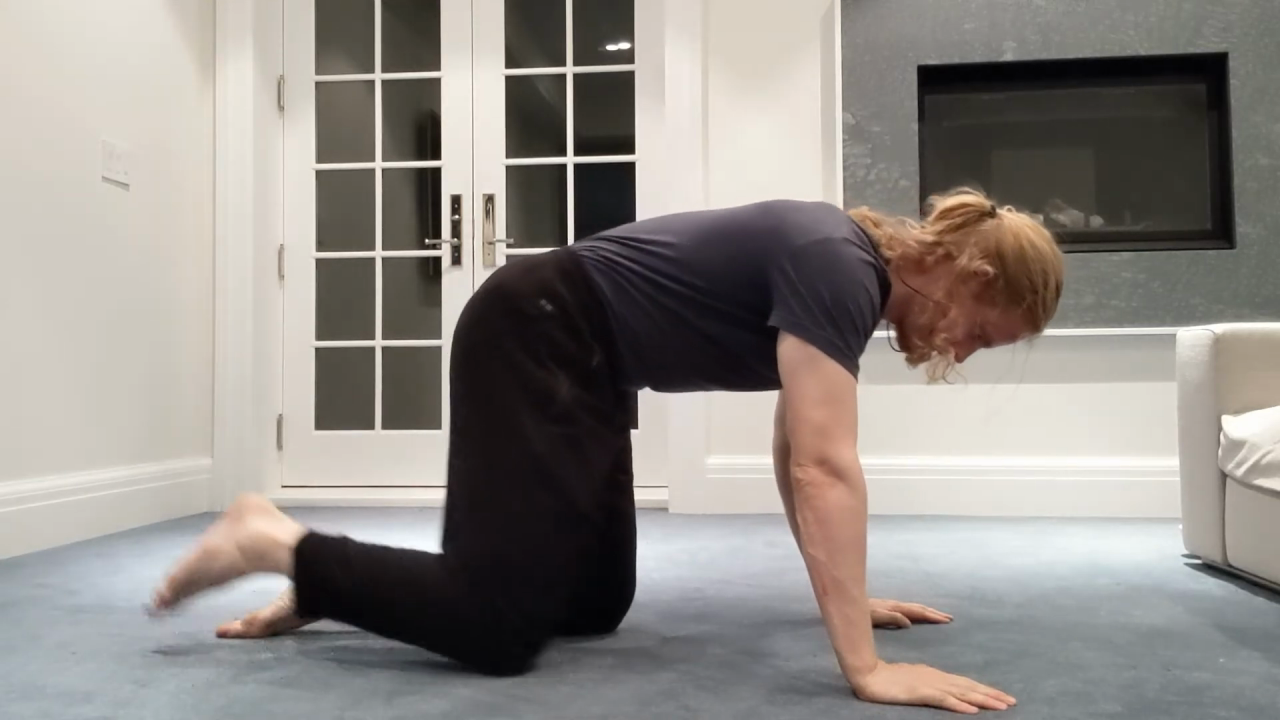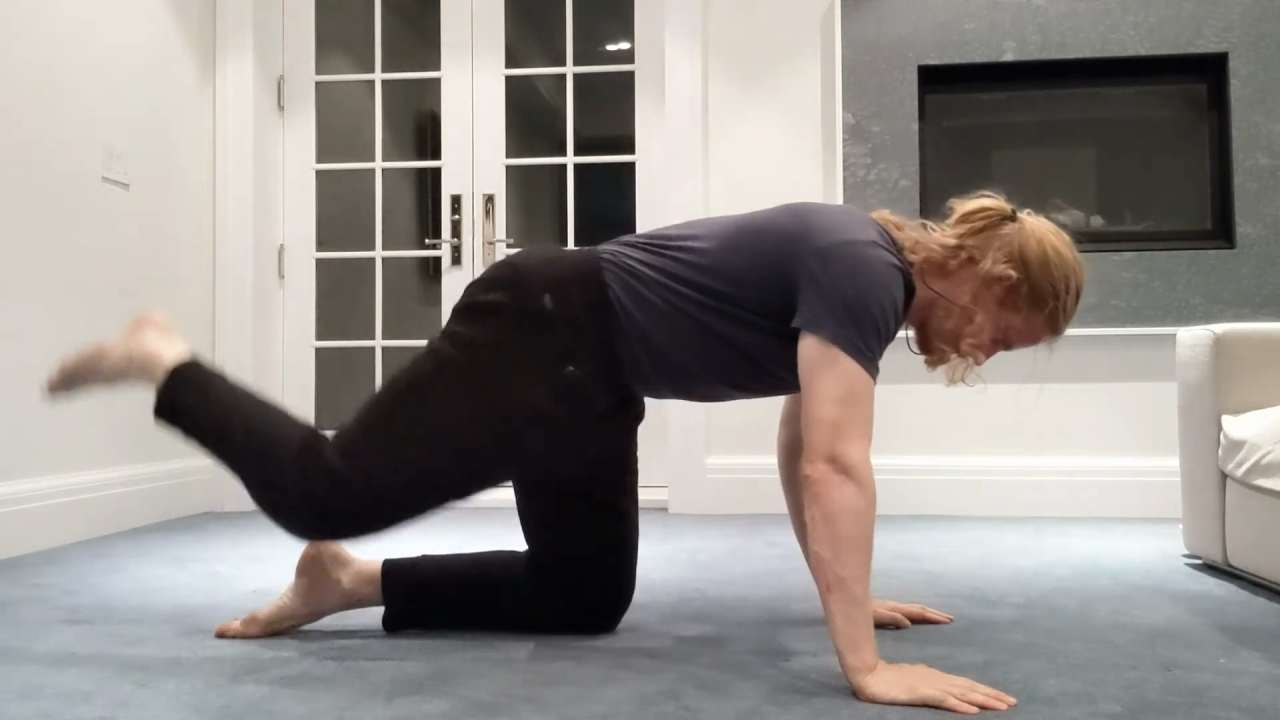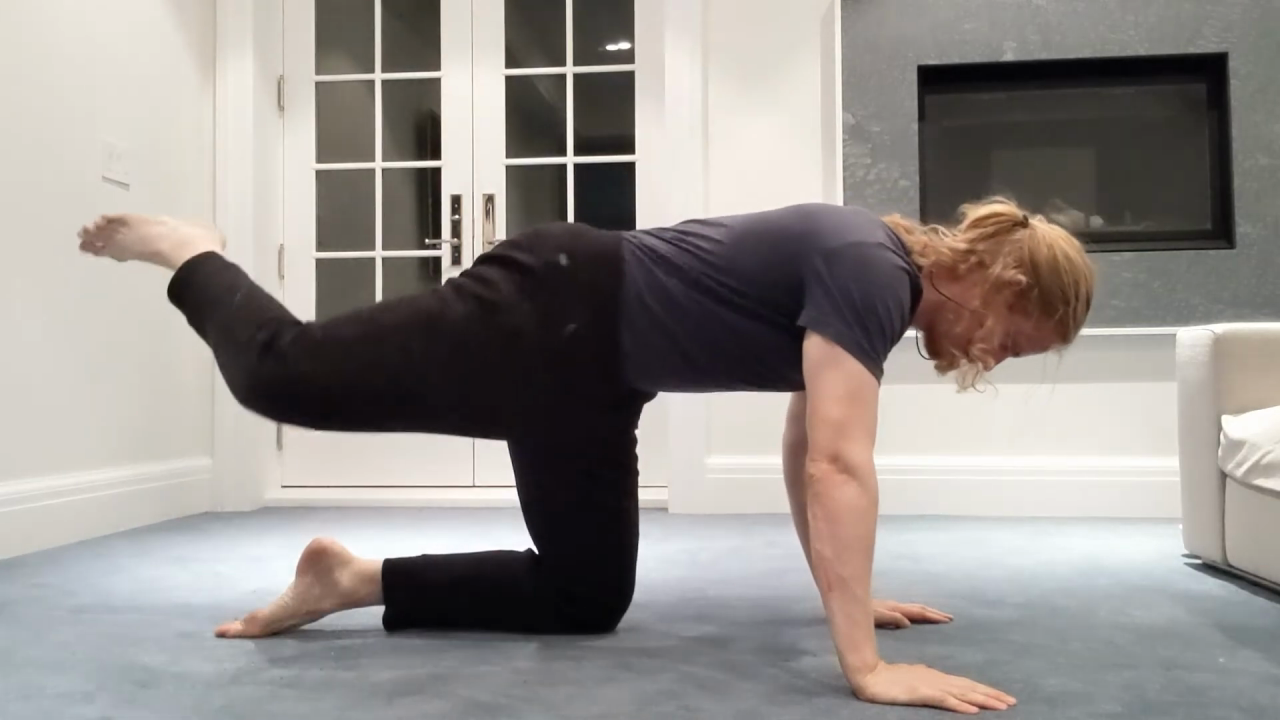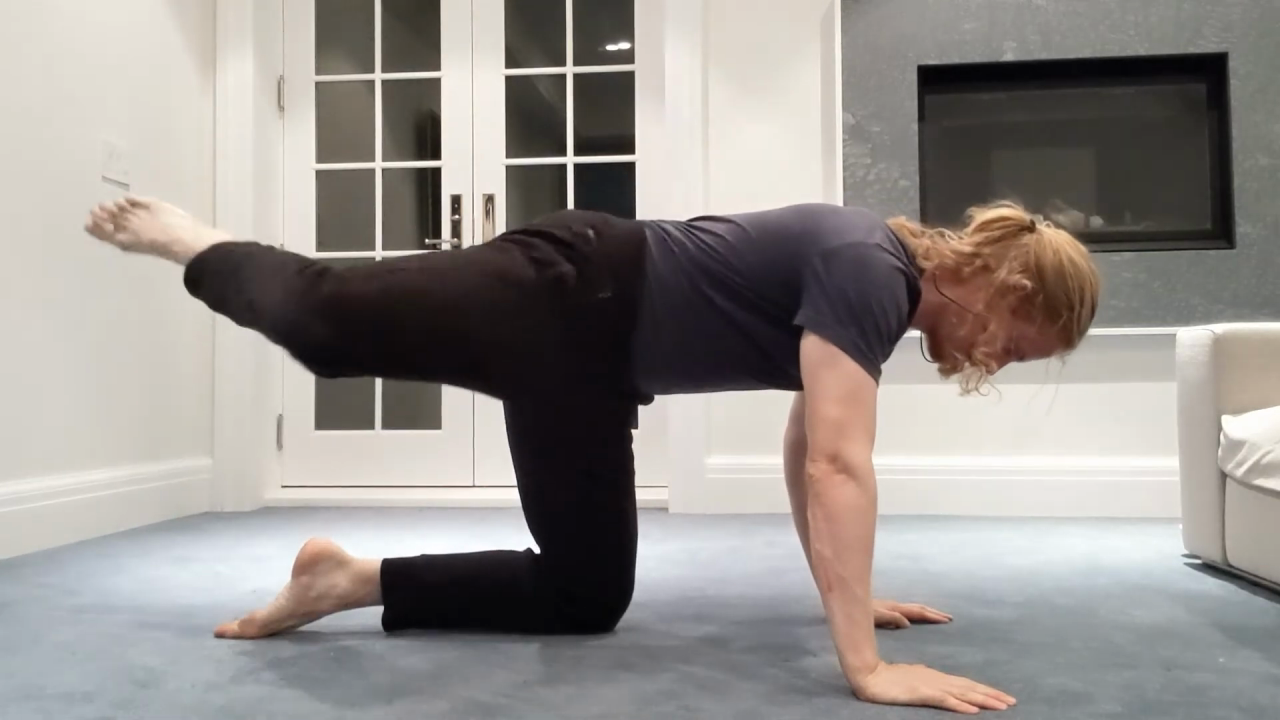
dt=0.4s
person 1, frame 1
left shoulder: (853, 273)
right shoulder: (833, 267)
left elbow: (795, 454)
right elbow: (826, 470)
left wrist: (844, 593)
left hip: (582, 362)
right hip: (533, 341)
left knee: (595, 600)
right knee: (499, 625)
left ankle: (340, 577)
right ankle: (275, 543)
person 1, frame 2
left shoulder: (861, 275)
right shoulder: (861, 271)
left elbow: (799, 451)
right elbow: (835, 468)
left wrist: (845, 595)
left hip: (585, 382)
right hip: (542, 338)
left knee: (586, 599)
right knee: (321, 488)
left ankle: (351, 580)
right ankle: (159, 361)
person 1, frame 3
left shoulder: (869, 281)
right shoulder: (869, 271)
left elbow: (805, 451)
right elbow: (841, 467)
left wrist: (847, 594)
left hip: (584, 375)
right hip: (548, 317)
left knee: (588, 597)
right knee: (287, 374)
left ankle: (355, 576)
right ankle: (189, 253)
person 1, frame 4
left shoulder: (877, 288)
right shoulder: (866, 271)
left elbow: (807, 451)
right elbow: (840, 467)
left wrist: (847, 594)
left hip: (586, 365)
right hip: (570, 291)
left knee: (588, 597)
right knee: (336, 320)
left ankle: (351, 577)
right ankle: (190, 244)
